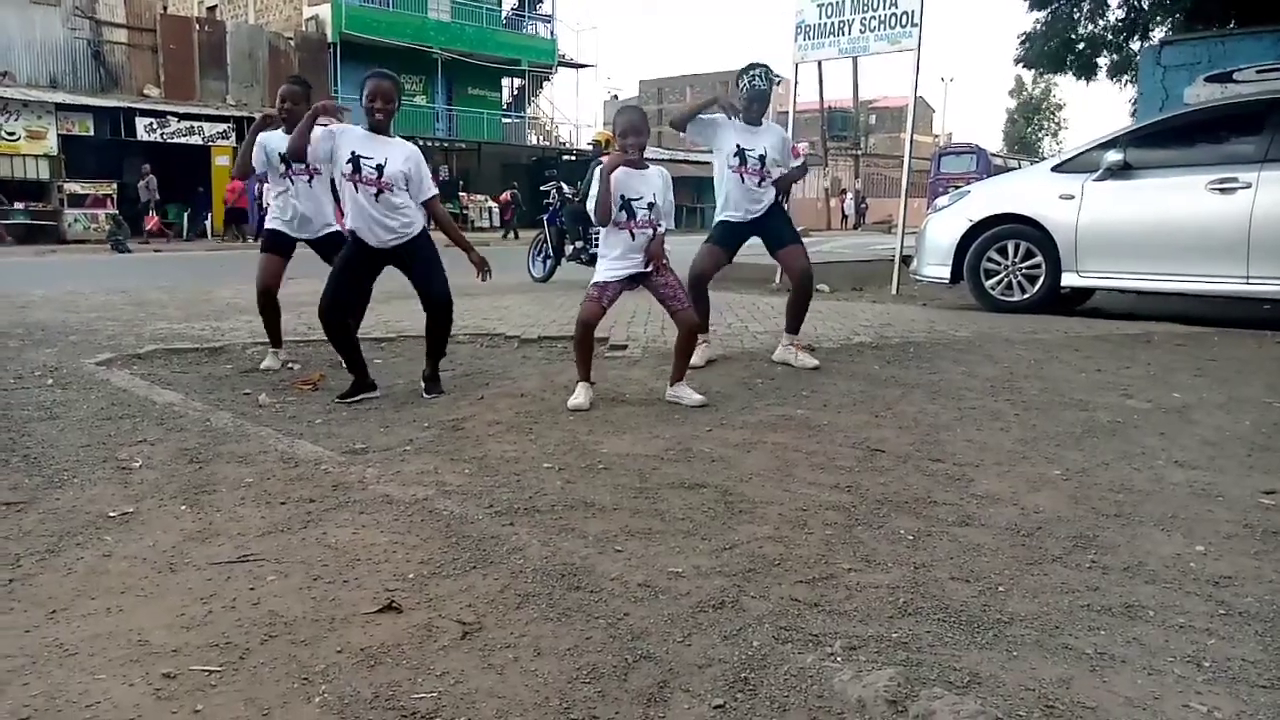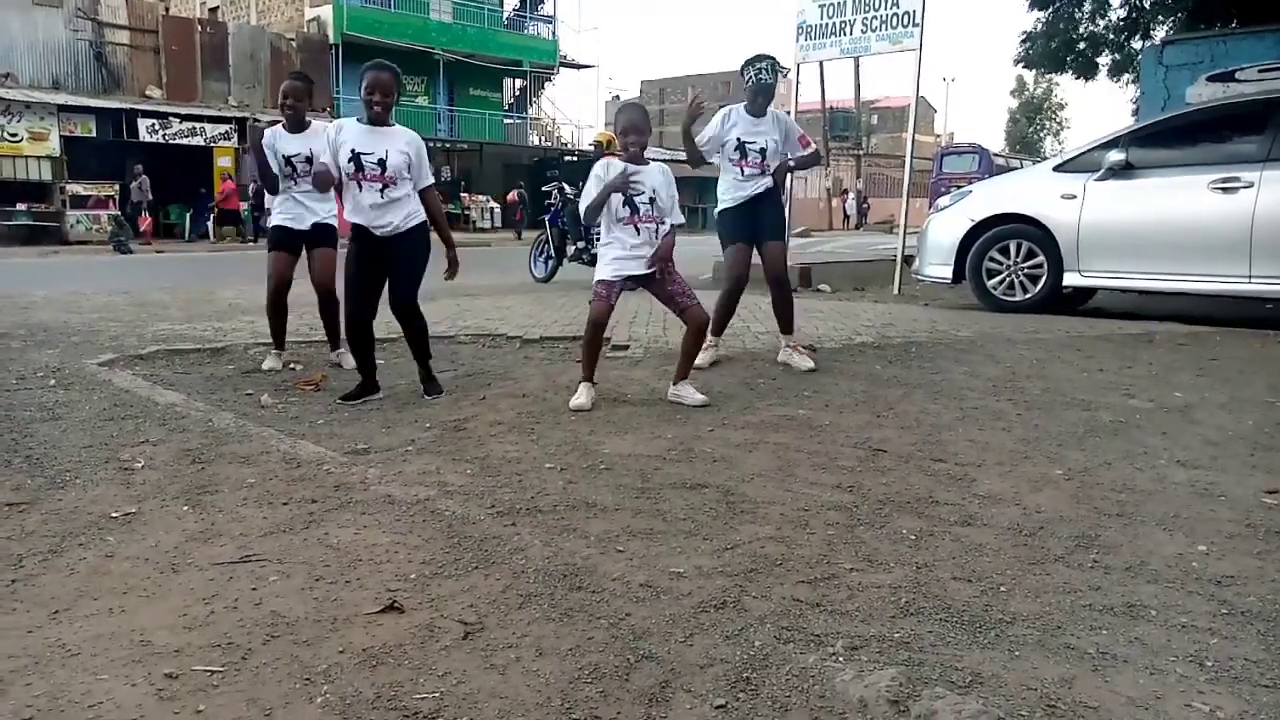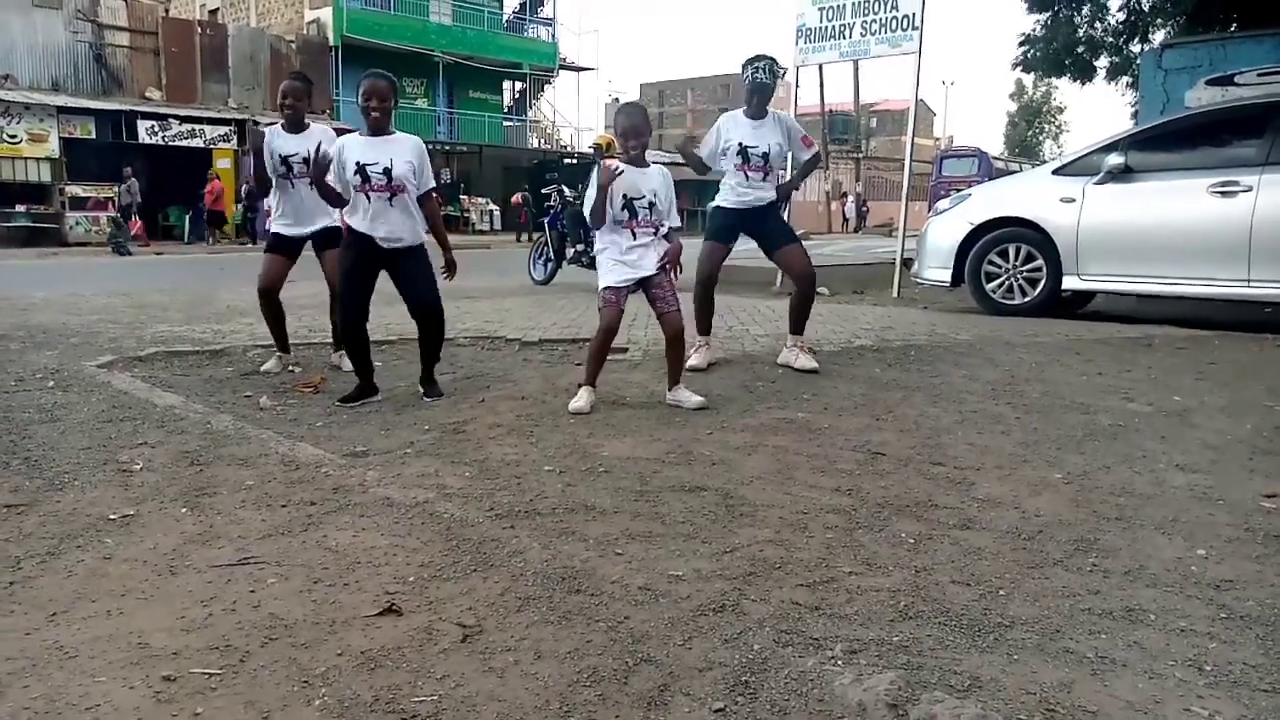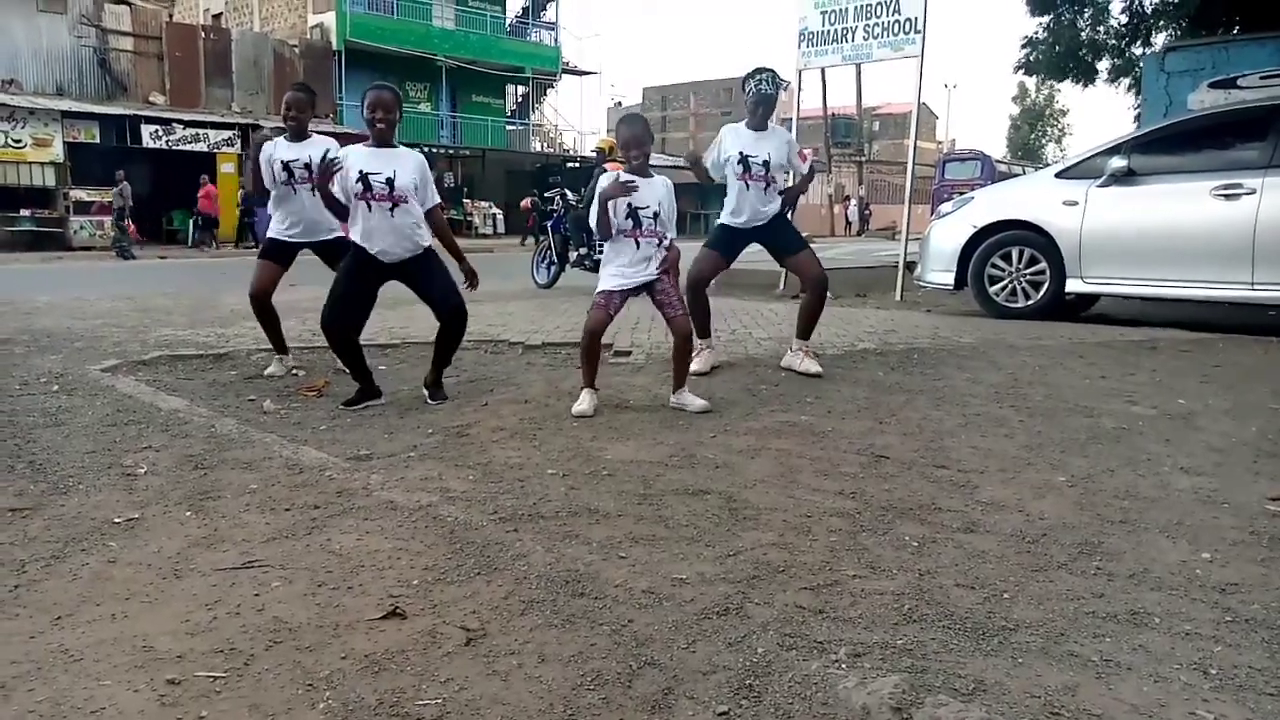
dt=0.2s
person 1, frame 1
left shoulder: (408, 152)
right shoulder: (339, 136)
left elbow: (432, 205)
right elbow: (295, 154)
left wrist: (469, 249)
right wrist: (314, 113)
left hip: (411, 240)
right hip: (361, 242)
left knee: (440, 304)
right knee: (331, 311)
left ankle: (431, 372)
right ankle: (362, 379)
person 1, frame 2
left shoulder: (410, 139)
right shoulder: (341, 130)
left elbow: (428, 194)
right elbow: (338, 187)
left wrist: (450, 245)
right wrist: (324, 177)
left hip: (409, 233)
right hip: (365, 236)
left knee: (404, 303)
right knee: (358, 312)
left ankle: (427, 374)
right ankle: (369, 380)
person 1, frame 3
left shoulder: (412, 145)
right shoulder: (343, 146)
left elbow: (427, 200)
right elbow: (338, 200)
left wrist: (446, 248)
right wrist: (317, 175)
left hip: (407, 245)
right hip: (361, 243)
left knee: (430, 311)
right knee: (350, 317)
left ankle: (427, 376)
right ankle: (366, 383)
person 1, frame 4
left shoulder: (414, 160)
right shoulder: (347, 157)
left elbow: (434, 215)
right elbow: (340, 213)
left wrist: (462, 260)
right wrist: (322, 187)
left hip: (416, 254)
right hip: (365, 255)
left knee: (455, 313)
right knee: (335, 322)
left ankle: (434, 379)
right ankle: (368, 386)
person 2, frame 1
left shoulder: (776, 133)
right shoulder: (719, 124)
left elbow: (801, 167)
right elbow: (676, 123)
left wrist: (788, 176)
right wrist: (712, 103)
left hip: (770, 212)
right hip: (730, 216)
left knee: (803, 276)
right knee: (697, 275)
left ankle: (789, 344)
right ankle: (702, 342)
person 2, frame 2
left shoulder: (782, 122)
right shoulder: (727, 116)
left elbow: (813, 155)
right elbow: (696, 160)
left wrist: (788, 165)
right wrist: (686, 128)
left hip: (767, 199)
right hip: (732, 204)
left knee: (776, 275)
right knee: (736, 277)
left ankle: (789, 345)
right ankle: (712, 343)
person 2, frame 3
left shoulder: (784, 123)
right shoulder: (727, 122)
left elbow: (814, 156)
right elbow: (703, 165)
left wrist: (793, 183)
right wrist: (686, 154)
left hip: (766, 210)
right hip: (727, 208)
left knee: (805, 275)
right knee: (705, 274)
left ankle: (793, 346)
right ankle: (703, 344)
person 2, frame 4
left shoulder: (782, 137)
right shoulder: (728, 134)
left elbow: (807, 170)
right elbow: (710, 178)
left wrist: (799, 184)
right wrist: (694, 165)
left hip: (774, 220)
right hip: (733, 222)
left knee: (817, 281)
right knee: (694, 280)
left ankle: (798, 350)
right ankle: (705, 348)
person 3, frame 1
left shoulder: (661, 175)
right shoulder: (607, 170)
left elbow: (665, 223)
right elbow: (602, 220)
left wrist: (659, 241)
right wrist: (605, 175)
left hip: (651, 260)
right hip: (614, 262)
left knee: (691, 321)
right knee: (586, 318)
left ankle: (676, 385)
right ankle: (584, 384)
person 3, frame 2
left shoulder: (662, 172)
right shoulder: (605, 168)
left elbow: (673, 221)
right elbow: (589, 219)
left wrist: (667, 242)
right wrist: (609, 188)
left hip: (655, 260)
right hip: (616, 259)
left knee: (699, 320)
right knee: (596, 318)
left ankle: (679, 384)
right ankle: (586, 384)
person 3, frame 3
left shoulder: (662, 174)
right shoulder: (606, 170)
left elbow: (670, 224)
right elbow: (596, 223)
left wrist: (674, 243)
right wrist: (602, 188)
left hip: (654, 261)
right hip: (616, 262)
left knee: (674, 327)
right knee: (609, 325)
left ankle: (675, 388)
right ankle: (587, 387)
person 3, frame 4
left shoulder: (665, 185)
right shoulder: (611, 181)
right elbow: (604, 234)
left wrist: (674, 251)
right wrist: (604, 200)
left hip: (656, 269)
right hip: (619, 270)
left knee: (683, 329)
right knee: (593, 326)
left ankle: (679, 391)
right ankle: (588, 390)
person 4, frame 1
left shoulder: (324, 135)
right shoulder: (266, 139)
right elbow: (240, 175)
right wrist: (253, 132)
left hip: (324, 224)
right hip: (281, 224)
right knee: (265, 288)
right ankle: (275, 349)
person 4, frame 2
left shoulder: (326, 132)
right shoulder: (270, 136)
left elbow: (331, 182)
right elbow: (272, 188)
left wrist: (328, 178)
right wrist: (255, 148)
left hip: (321, 217)
right hip: (286, 219)
left knee: (324, 284)
right knee: (277, 285)
left ankle: (337, 348)
right ankle: (278, 349)
person 4, frame 3
left shoulder: (325, 134)
right shoulder: (268, 136)
right elbow: (262, 190)
right wrist: (255, 151)
left hip: (325, 221)
right hip: (285, 225)
left knee: (340, 285)
right knee: (266, 288)
left ankle: (340, 349)
right ankle: (282, 352)
person 4, frame 4
left shoulder: (328, 145)
right shoulder: (269, 148)
right elbow: (260, 198)
right wrist: (255, 157)
left hip: (328, 230)
right hip: (284, 232)
right knee: (258, 294)
right ankle: (281, 355)
